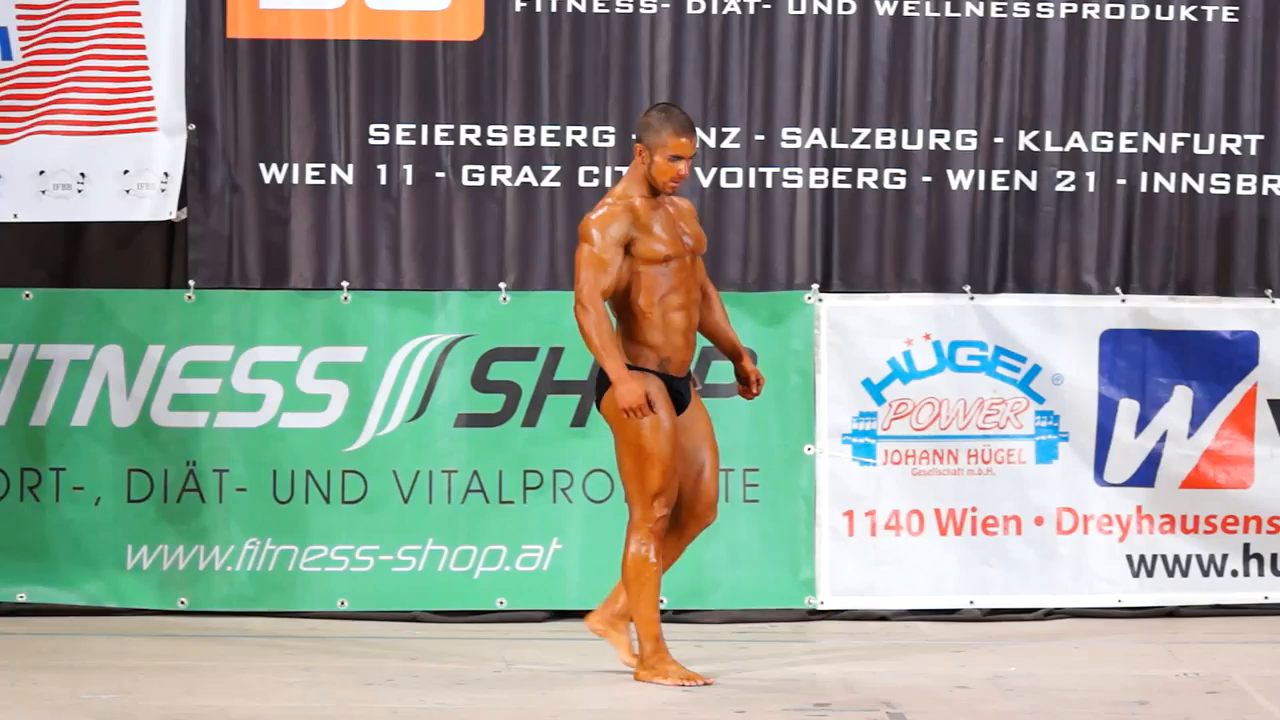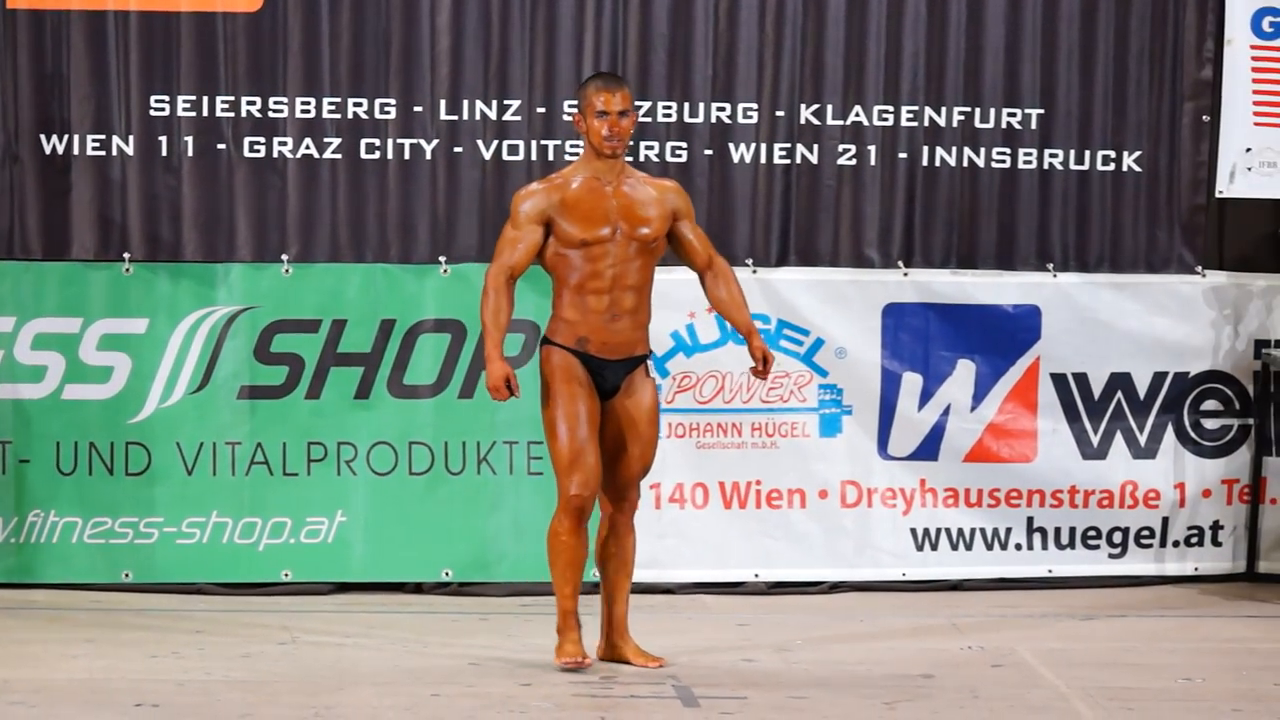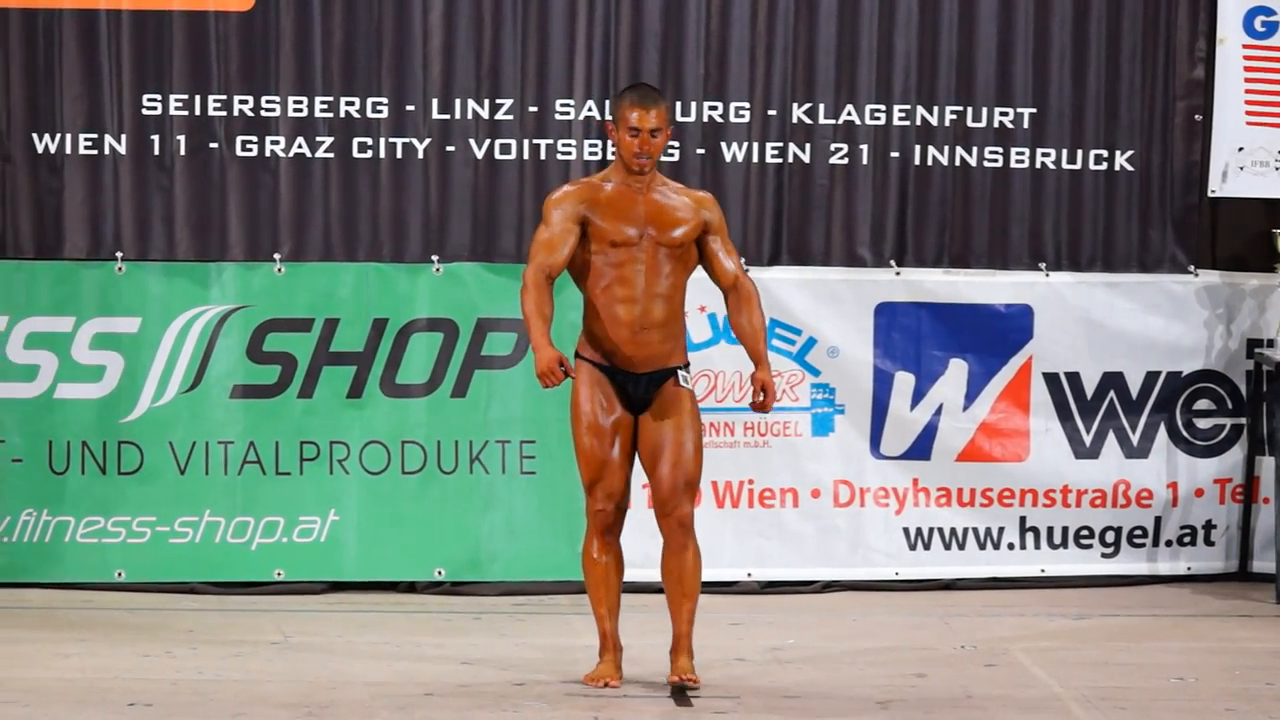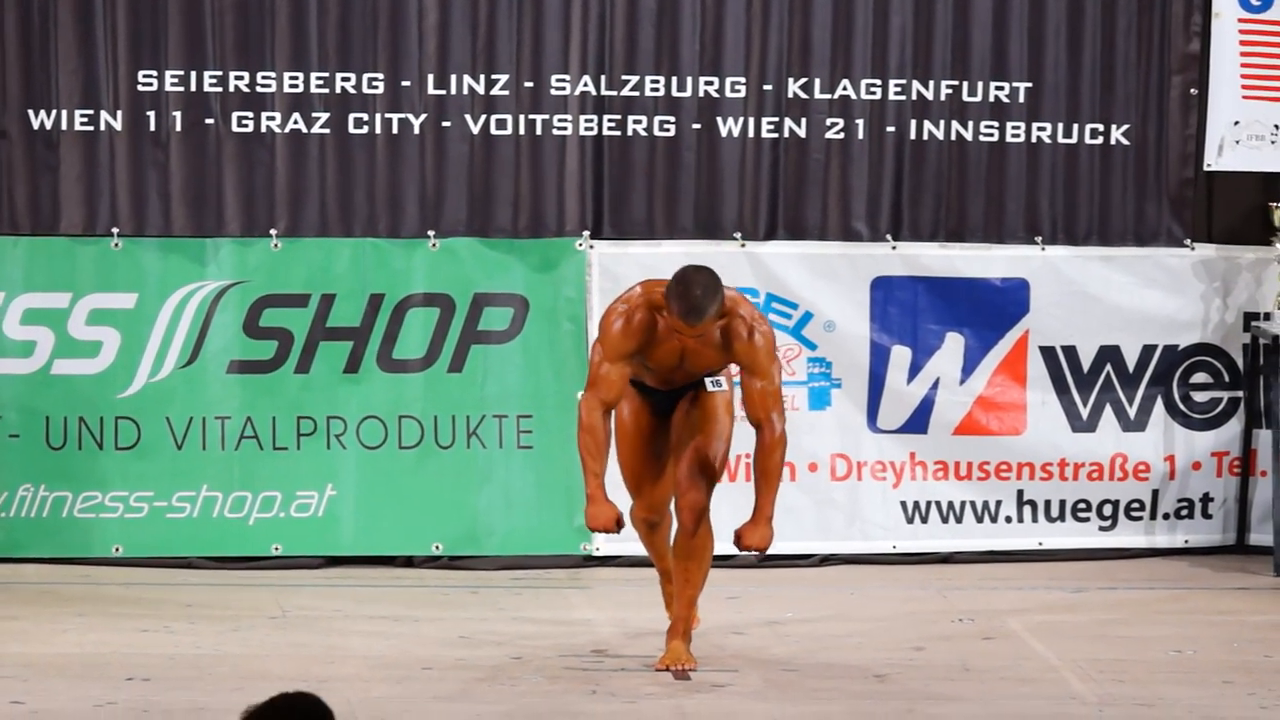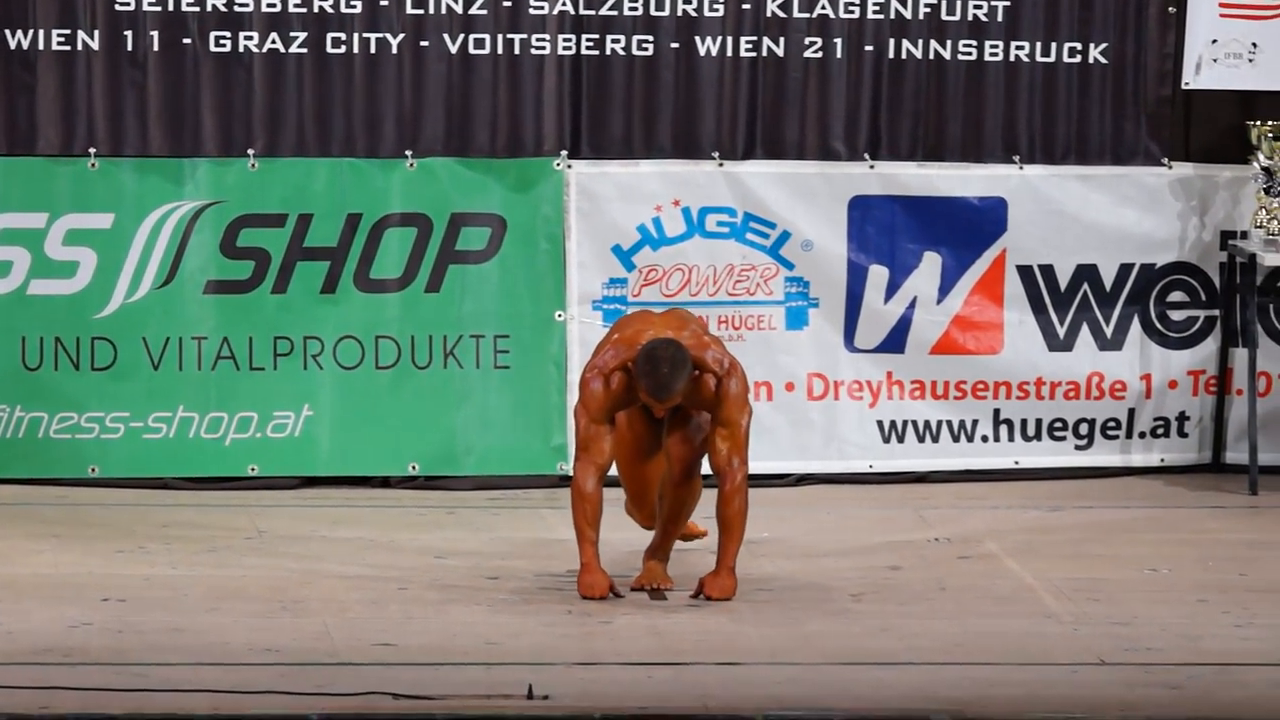
dt=0.7s
person 1, frame 1
left shoulder: (682, 211)
right shoulder: (609, 219)
right elbow: (589, 302)
left wrist: (738, 354)
right wrist: (621, 374)
left hip: (680, 383)
right hip: (635, 386)
left knee: (699, 509)
right knee: (652, 515)
left ankle: (614, 611)
right ankle: (648, 654)
person 1, frame 2
left shoulder: (664, 196)
right shoulder: (544, 197)
left elbow: (709, 266)
right elbow: (501, 275)
left wrist: (749, 332)
right wrist: (494, 354)
left hip: (634, 368)
right hip: (570, 360)
left knee: (622, 502)
right knee: (578, 494)
left ankle: (615, 634)
right ankle: (566, 626)
person 1, frame 3
left shoulder: (698, 206)
right shoulder: (573, 201)
left elbow: (737, 287)
right elbow: (538, 275)
left wrist: (760, 363)
right wrist: (541, 342)
left hip: (669, 381)
right hip: (598, 378)
left knee: (678, 516)
right knee: (604, 518)
left ankle: (683, 651)
right ankle: (609, 652)
person 1, frame 4
left shoulder: (749, 330)
right shoulder: (627, 317)
left elbow: (770, 423)
right elbow: (595, 402)
left wrist: (763, 517)
right wrist: (594, 494)
left hip: (703, 387)
right hip: (640, 387)
left knee: (693, 504)
right knee: (649, 507)
left ankle: (679, 635)
right ankle: (671, 578)
person 1, frame 5
left shoulder: (724, 378)
right shoulder: (603, 376)
left elbow: (733, 472)
right elbow: (588, 468)
left wrist: (725, 570)
right wrist: (589, 565)
left hip: (695, 397)
right hip: (629, 395)
left knee: (683, 459)
right knee: (646, 512)
left ankle: (658, 554)
right ankle: (667, 524)
